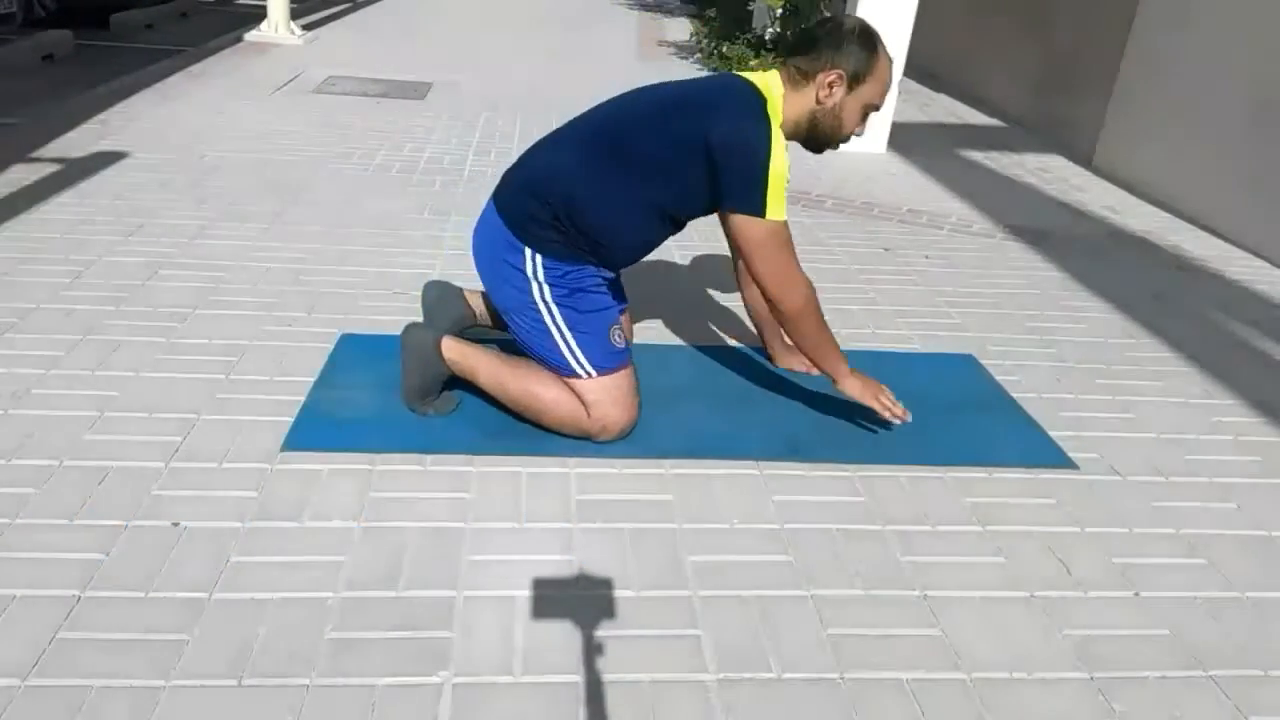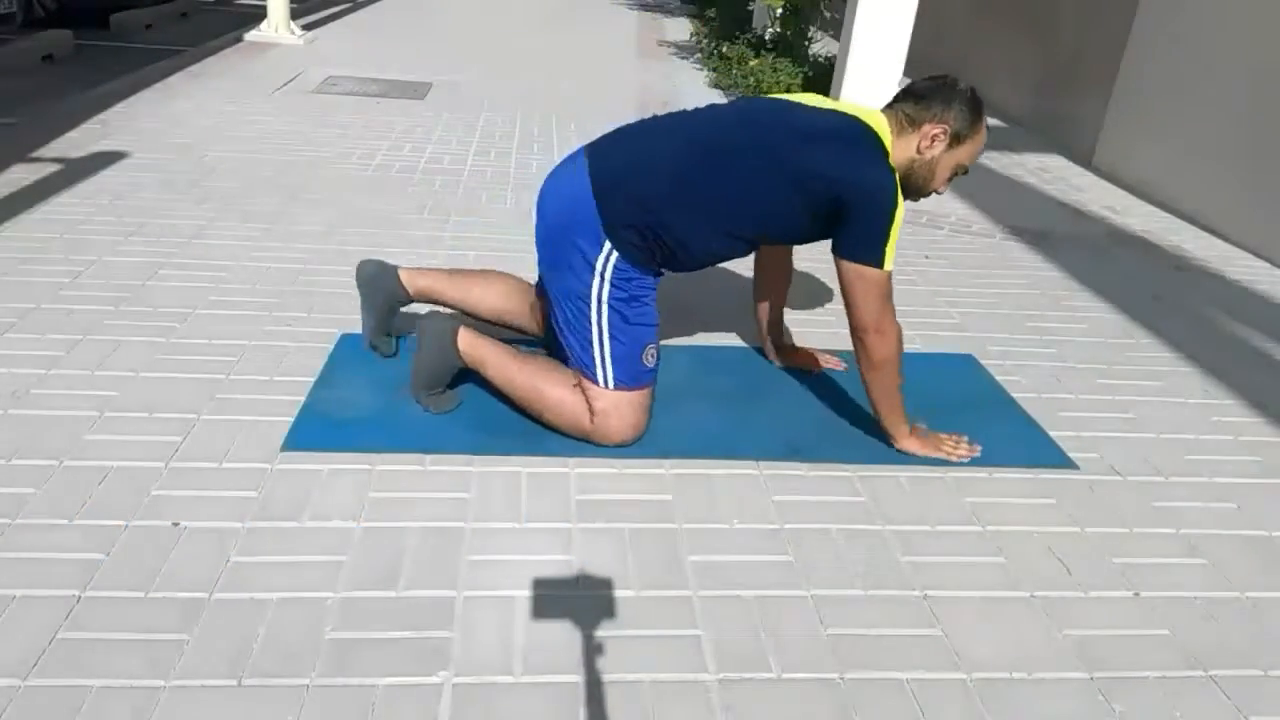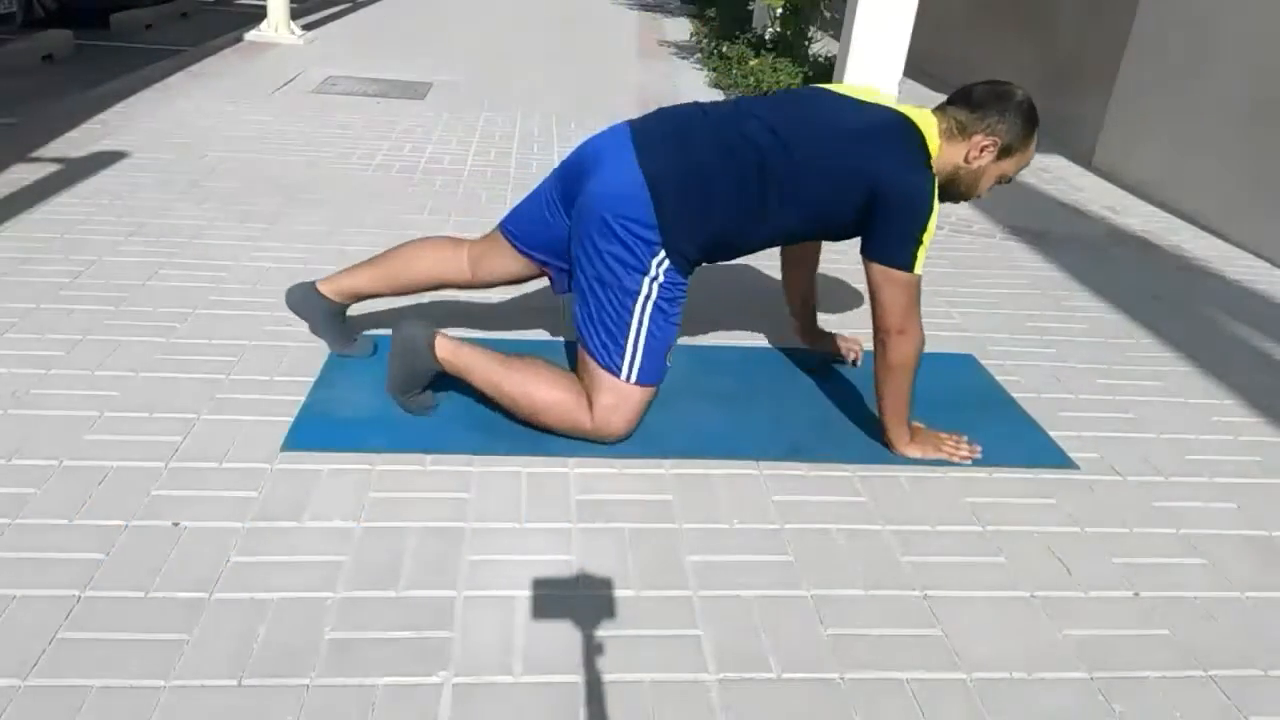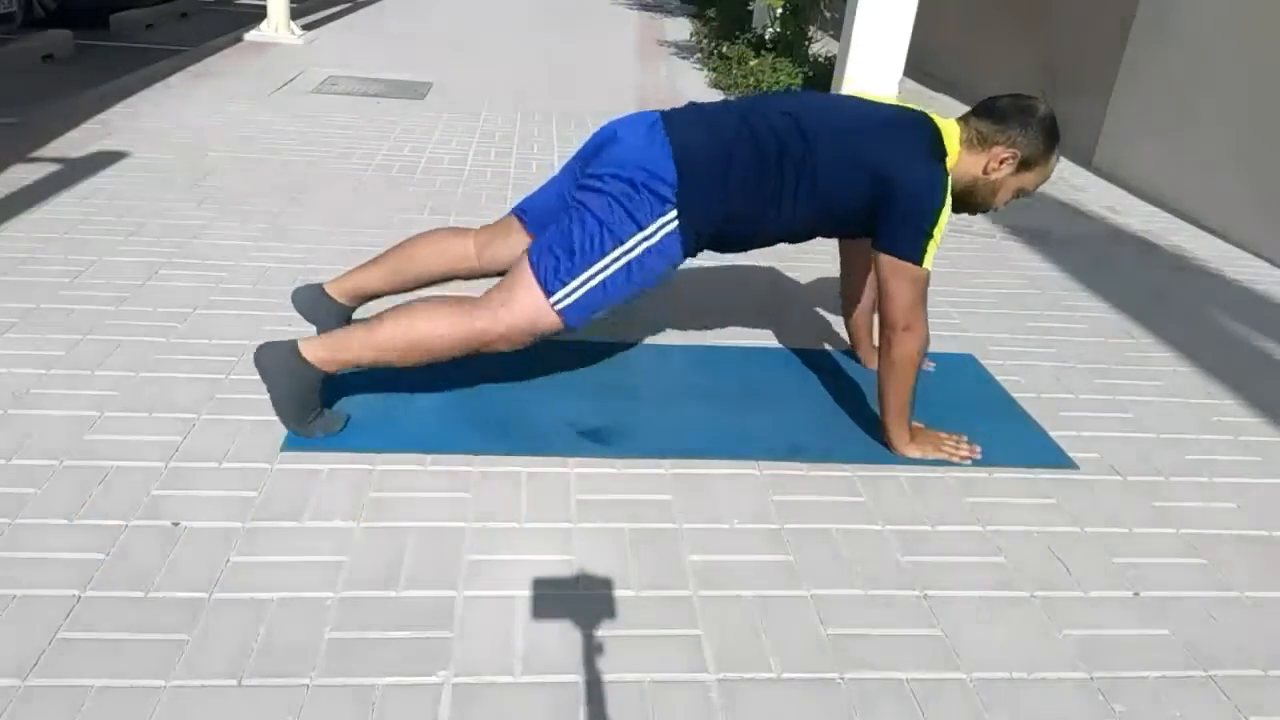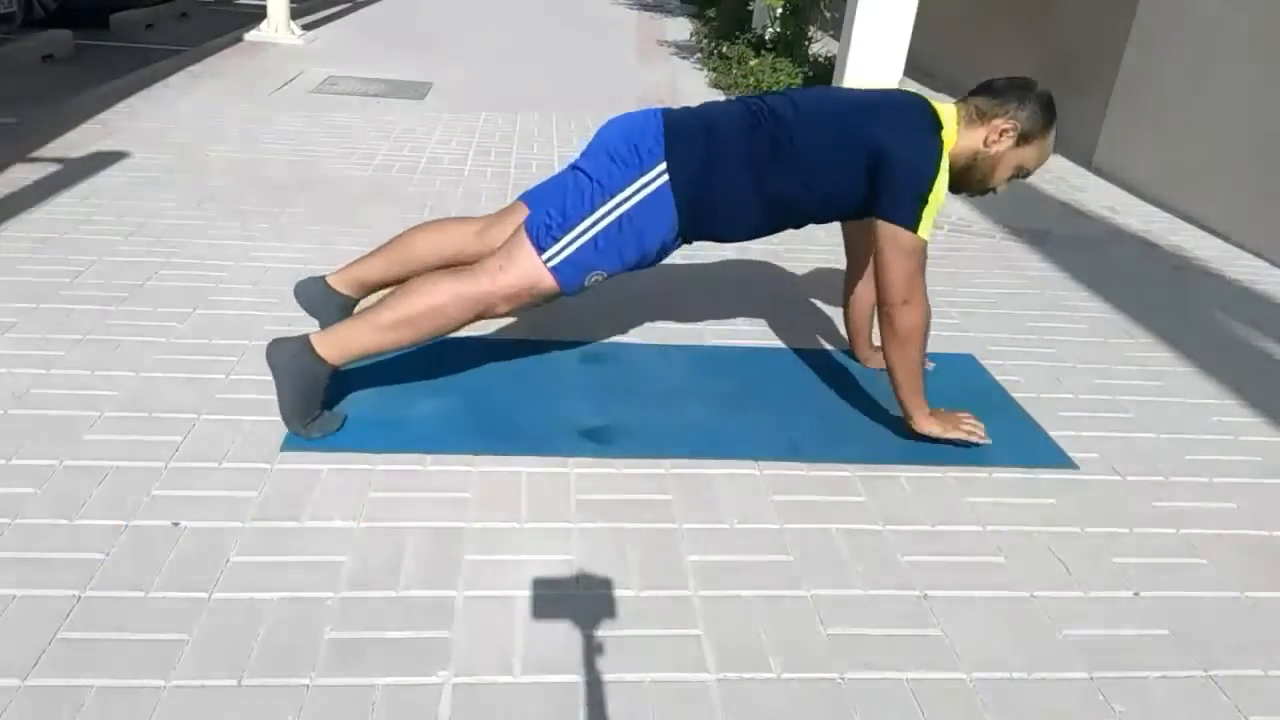
dt=0.3s
person 1, frame 1
left shoulder: (744, 106)
right shoulder: (749, 131)
left elbow: (748, 247)
right elbow: (782, 285)
left wrist: (774, 338)
right wrist: (843, 376)
left hip: (538, 228)
right hip: (530, 243)
left knee: (614, 337)
right knee: (608, 416)
left ankle: (465, 306)
right ankle: (448, 349)
person 1, frame 2
left shoulder: (824, 125)
right shoulder: (867, 175)
left elbow: (774, 246)
right elbow: (875, 328)
left wrist: (778, 345)
right wrist: (901, 432)
left hip: (583, 185)
right hip: (602, 231)
left knee: (553, 320)
right knee: (616, 420)
left ankle: (400, 281)
right ankle: (458, 346)
person 1, frame 3
left shoulder: (875, 123)
right shoulder: (908, 180)
right elbow: (897, 330)
left wrist: (807, 328)
right wrist: (900, 434)
left hip: (619, 153)
right hip: (642, 219)
left knee: (480, 259)
right knee: (605, 414)
left ankle: (323, 295)
right ankle: (436, 350)
person 1, frame 4
left shoulder: (897, 133)
right shoulder: (921, 177)
left elbow: (859, 251)
right elbow: (906, 325)
left wrist: (862, 348)
right wrist: (902, 434)
left hip: (643, 145)
right hip: (657, 194)
left knee: (487, 247)
right knee: (500, 319)
left ankle: (330, 297)
right ankle: (305, 360)
person 1, frame 5
left shoulder: (895, 130)
right shoulder: (920, 150)
left elbow: (863, 254)
right elbow: (904, 298)
left wrist: (861, 349)
right wrist: (917, 411)
left hip: (661, 161)
right hip: (656, 170)
left knee: (489, 235)
right knee: (500, 280)
left ankle: (335, 286)
right ankle: (313, 355)
